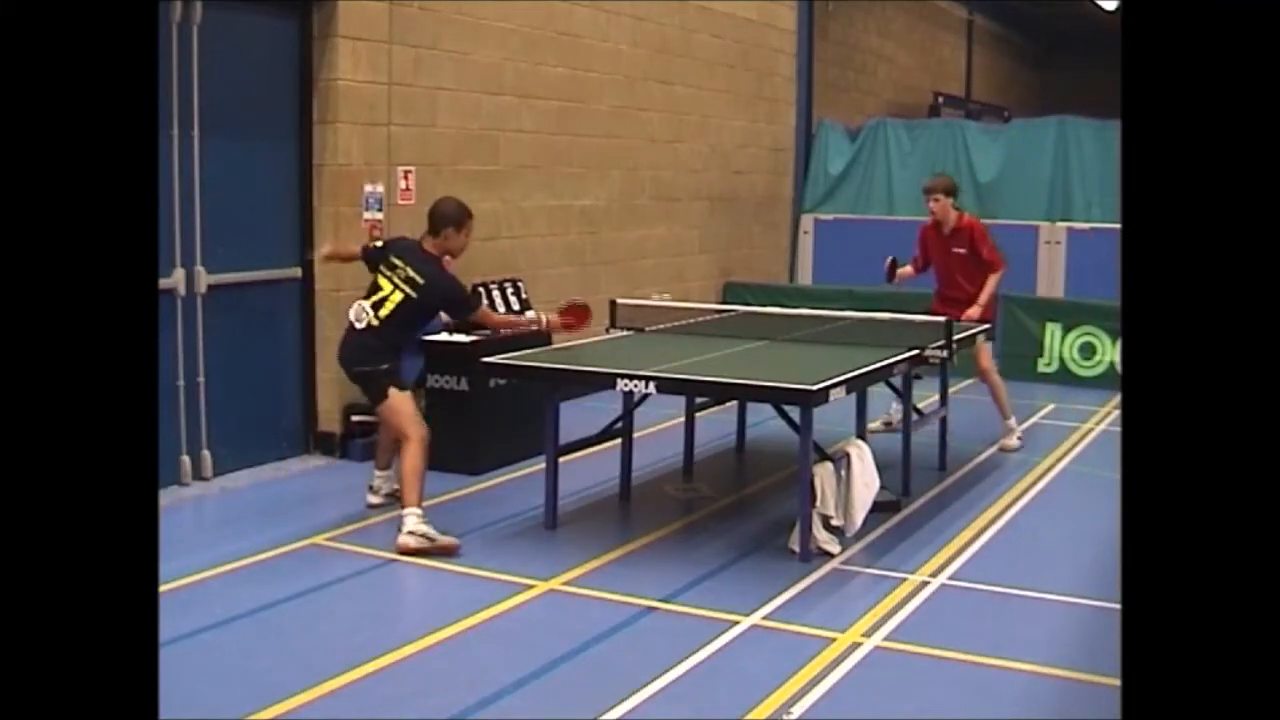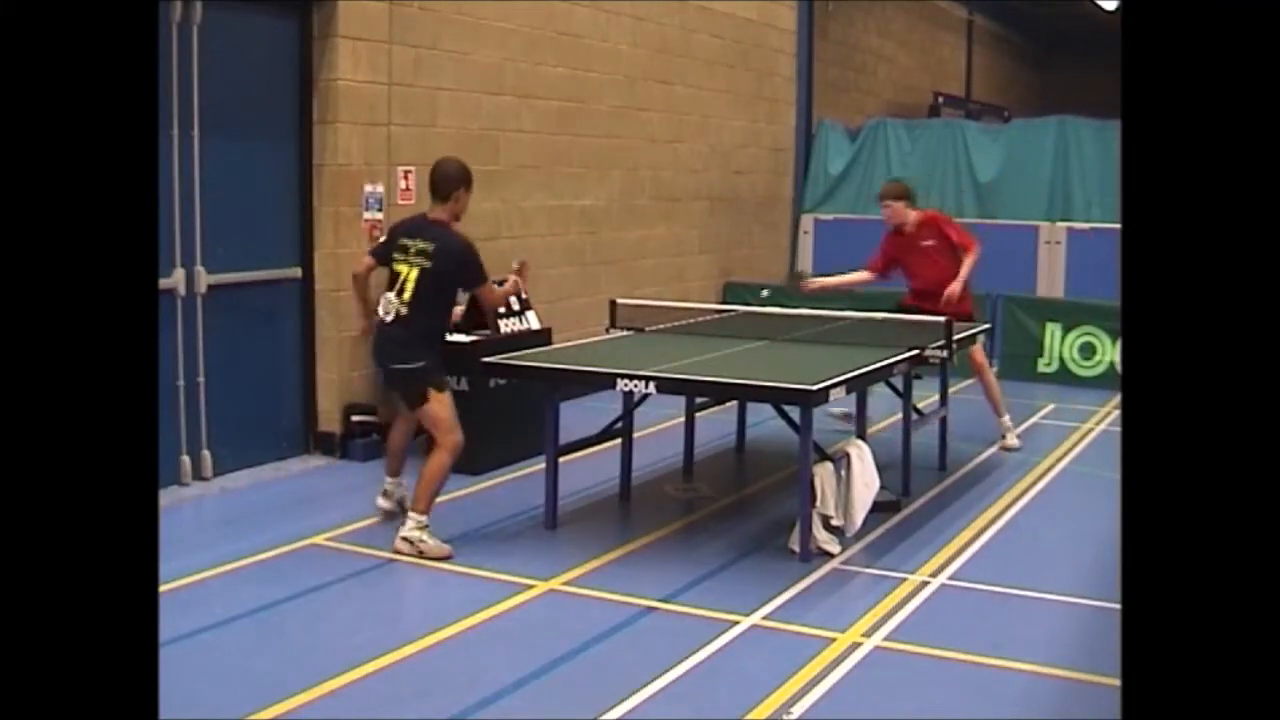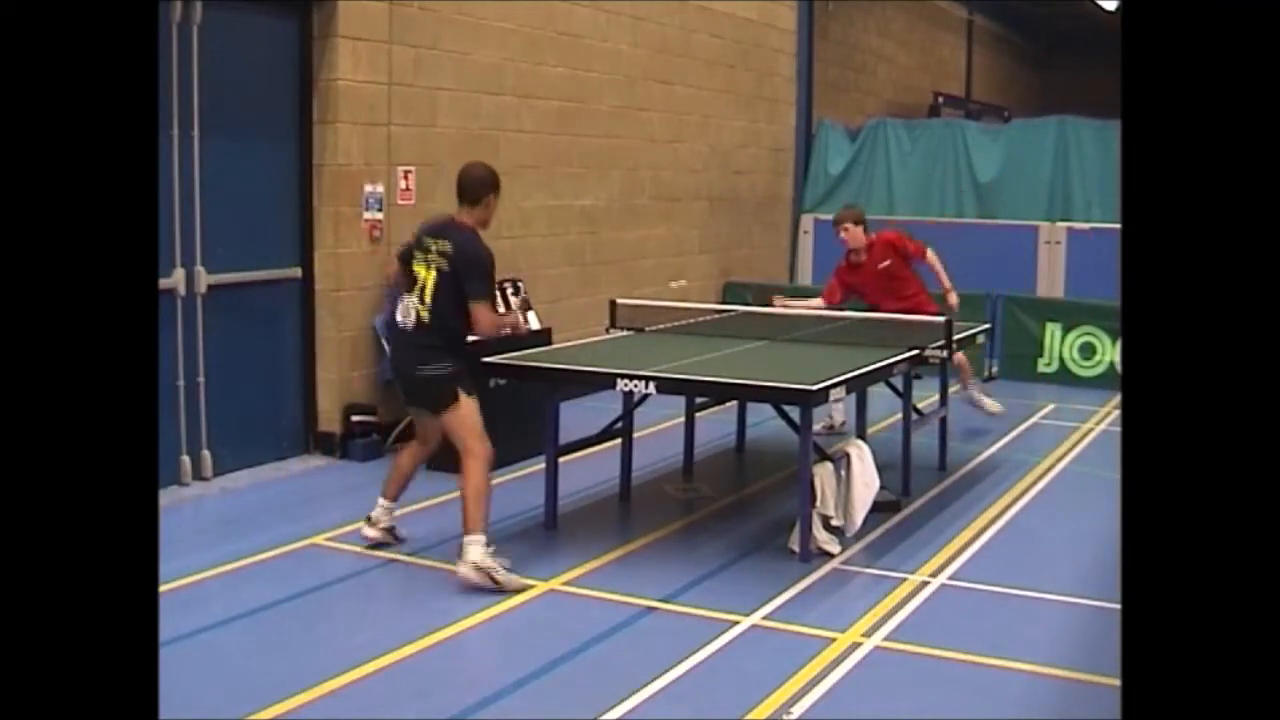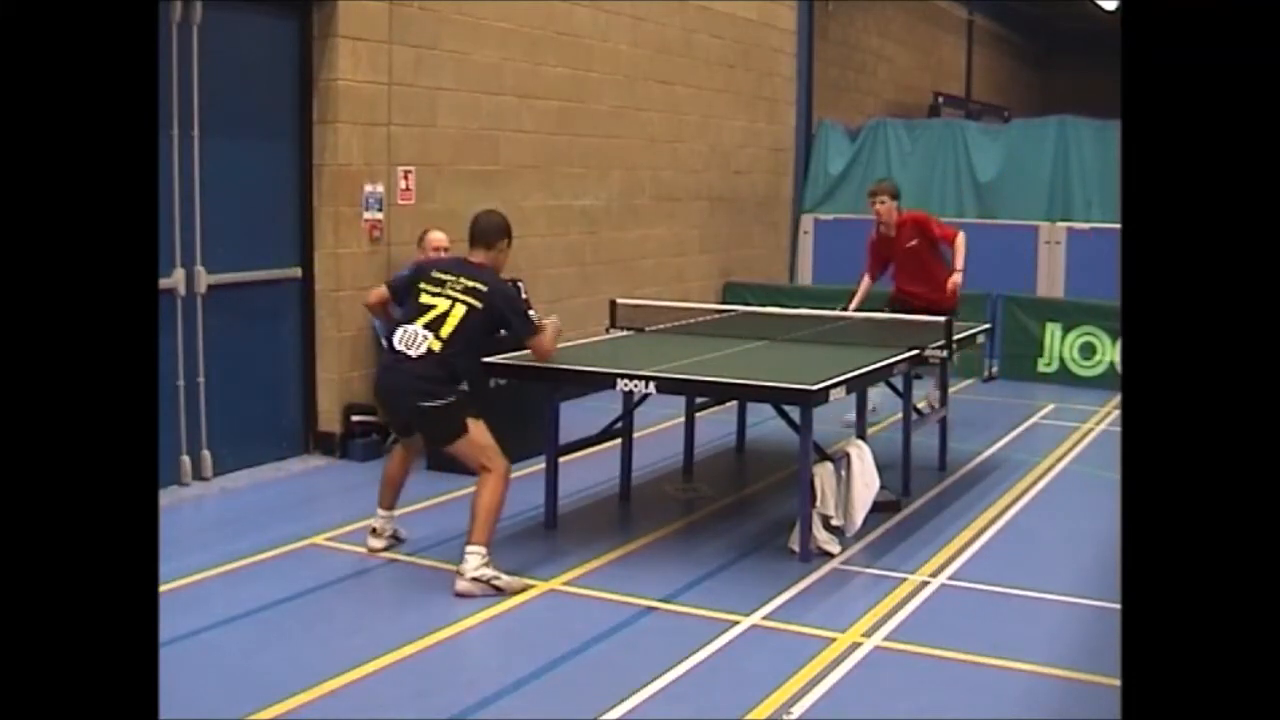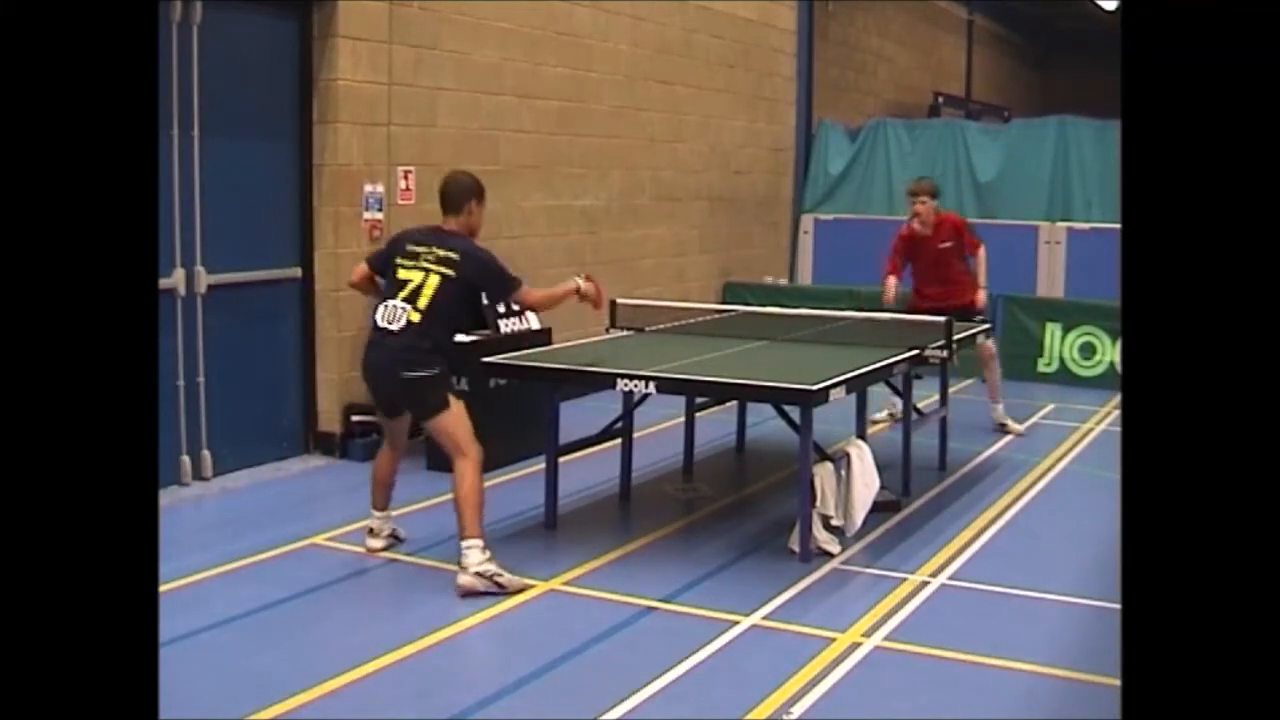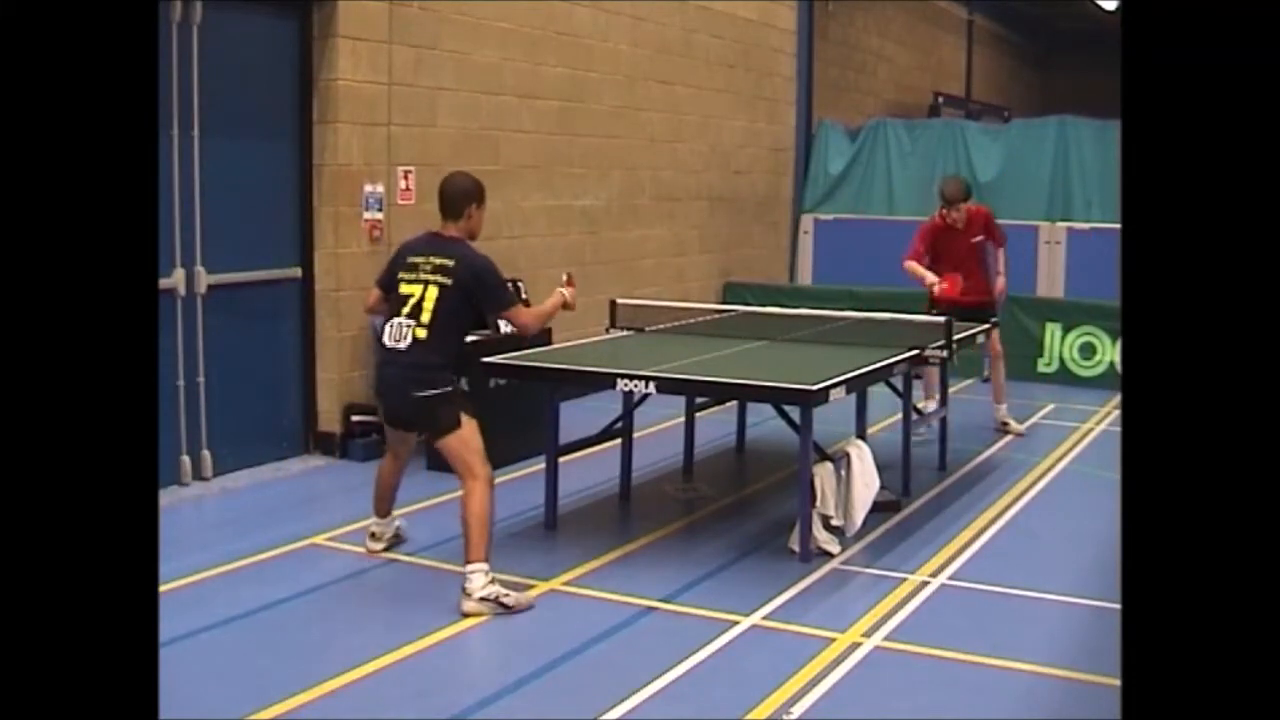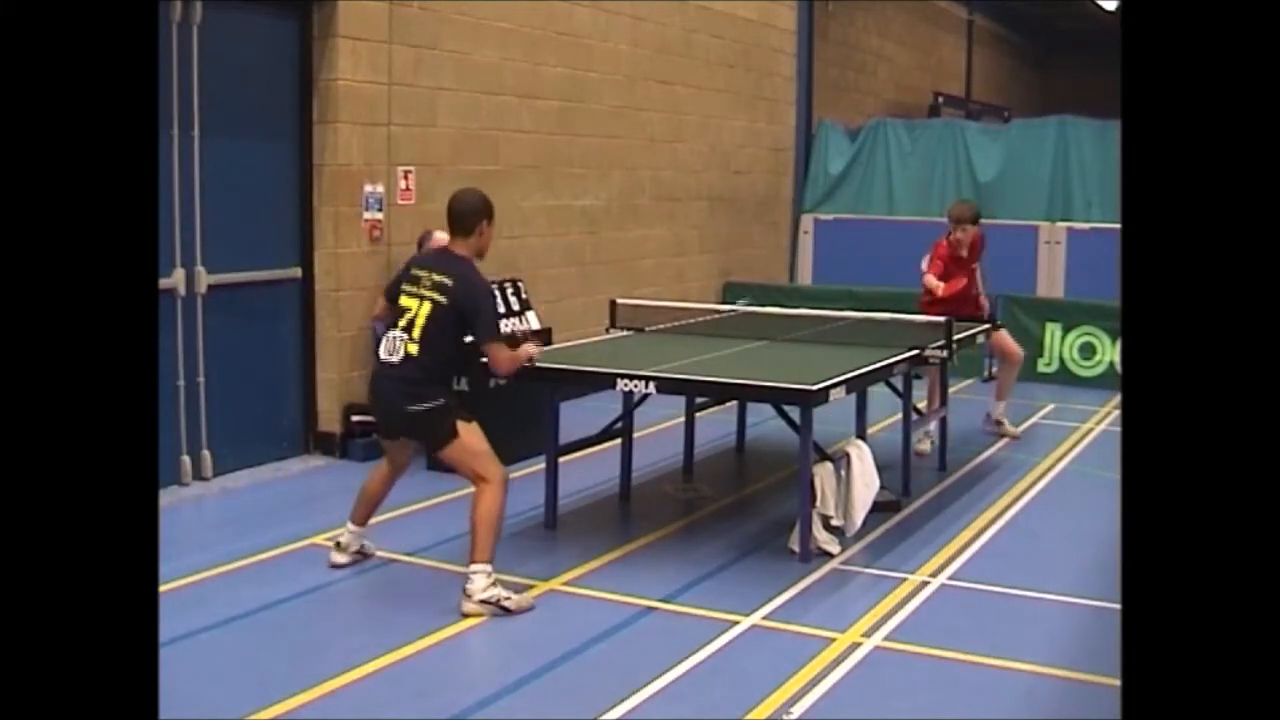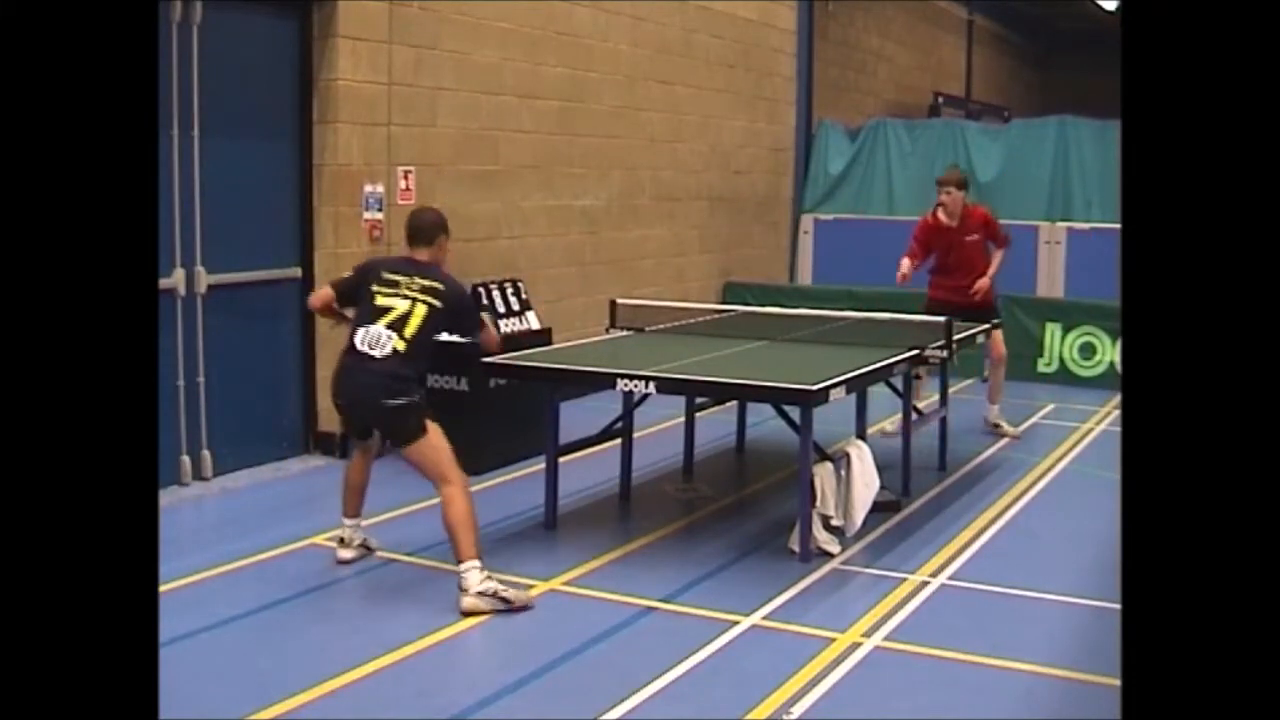
dt=0.3s
person 1, frame 1
left shoulder: (398, 246)
right shoulder: (443, 284)
left elbow: (350, 254)
right elbow: (493, 321)
left wrist: (329, 253)
right wrist: (542, 322)
left hip: (357, 347)
right hip: (370, 359)
left knee: (396, 414)
right knee: (415, 435)
left ankle: (381, 484)
right ankle: (414, 527)
person 1, frame 2
left shoulder: (403, 230)
right shoulder: (457, 247)
left elbow: (360, 273)
right elbow: (491, 300)
left wrist: (369, 315)
right wrist: (512, 286)
left hip: (388, 345)
right hip: (414, 355)
left knee: (408, 418)
right knee: (449, 440)
left ankle: (391, 492)
right ankle: (413, 532)
person 1, frame 3
left shoulder: (429, 232)
right shoulder: (473, 251)
left elbow: (397, 273)
right elbow: (485, 326)
right wrist: (510, 320)
left hip: (405, 352)
right hip: (434, 361)
left knee: (425, 439)
right knee: (478, 452)
left ankle: (379, 521)
right ankle: (476, 555)
person 1, frame 4
left shoulder: (429, 268)
right shoulder: (499, 292)
left elbow: (373, 301)
right elbow: (543, 350)
right wrist: (552, 328)
left hip: (389, 380)
right hip: (429, 391)
left knee: (407, 446)
right knee: (494, 469)
left ankle: (381, 528)
right ankle: (474, 567)
person 1, frame 5
left shoulder: (406, 240)
right shoulder: (474, 258)
left elbow: (358, 280)
right elbow: (532, 299)
right wrist: (576, 286)
left hip: (377, 359)
right hip: (418, 367)
left knee: (393, 443)
right knee: (468, 455)
left ankle: (379, 528)
right ankle: (474, 561)
person 1, frame 6
left shoulder: (409, 251)
right shoulder: (473, 264)
left elbow: (373, 303)
right elbow: (525, 322)
right wrist: (560, 297)
left hip: (388, 376)
right hip: (429, 384)
left knee: (398, 452)
right knee: (477, 475)
left ankle: (380, 531)
right ankle: (478, 585)
person 1, frame 7
left shoulder: (417, 264)
right shoulder: (472, 285)
left elbow: (387, 309)
right elbow: (501, 366)
right wrist: (524, 353)
left hip: (383, 389)
right hip: (421, 400)
left knee: (394, 463)
right knee: (492, 478)
left ankle: (349, 542)
right ankle: (480, 587)
person 1, frame 8
left shoulder: (374, 269)
right shoulder: (450, 290)
left elbow: (317, 303)
right elbow: (490, 342)
right wrist: (487, 324)
left hip: (347, 385)
right hip: (394, 394)
left knee: (364, 449)
right knee: (453, 482)
left ankle: (350, 538)
right ankle: (475, 583)
person 2, frame 1
left shoulder: (973, 228)
right shoulder: (927, 231)
left elbow: (997, 268)
right elbow: (918, 266)
left wrist: (980, 305)
right wrist: (898, 273)
left hip: (974, 309)
right hip: (941, 307)
left knee: (986, 368)
left ankle: (1011, 428)
right ankle: (896, 415)
person 2, frame 2
left shoulder: (936, 221)
right shoulder: (892, 238)
left elbow: (972, 249)
right elbow: (870, 273)
left wrist: (959, 281)
right wrist: (823, 282)
left hip: (954, 305)
right hip: (917, 304)
left knee: (978, 362)
left ankle: (1006, 427)
person 2, frame 3
left shoulder: (890, 241)
right shoulder: (845, 270)
left elbow: (927, 254)
right elbow: (826, 302)
left wrist: (948, 288)
right wrist: (788, 304)
left hip: (920, 311)
left knee: (956, 359)
left ankle: (972, 393)
right ankle: (837, 418)
person 2, frame 4
left shoulder: (918, 221)
right shoulder: (877, 240)
left elbow: (957, 237)
right elbow: (871, 274)
left wrist: (958, 272)
right wrist: (854, 304)
left hip: (940, 298)
right hip: (906, 300)
left ankle: (935, 394)
right ankle: (864, 404)
person 2, frame 5
left shoulder: (955, 223)
right shoulder: (905, 236)
left elbow: (978, 250)
right elbow: (894, 271)
left wrist: (981, 287)
right wrist: (890, 288)
left hip: (964, 300)
right hip: (926, 303)
left knee: (988, 352)
left ankle: (999, 415)
right ankle: (896, 407)
person 2, frame 6
left shoulder: (983, 216)
right shoulder: (932, 227)
left elbow: (999, 243)
right elbow: (909, 262)
left wrist: (1000, 274)
right wrist: (927, 275)
left hip: (980, 295)
right hip: (945, 297)
left knee: (996, 352)
left ankle: (1001, 415)
right ankle: (930, 409)
person 2, frame 7
left shoulder: (978, 242)
right shoulder: (942, 251)
right elbow: (929, 277)
left wrist: (980, 293)
right wrist: (937, 286)
left hip: (971, 311)
right hip: (940, 314)
left knee: (1014, 356)
right knee: (937, 365)
left ankle: (996, 415)
right ankle: (928, 431)
person 2, frame 8
left shoulder: (982, 217)
right shoulder: (928, 224)
left elbow: (1001, 245)
right elbow: (912, 256)
left wrist: (989, 277)
right wrist: (904, 268)
left hip: (978, 294)
right hip: (942, 296)
left knee: (999, 354)
left ankle: (993, 416)
